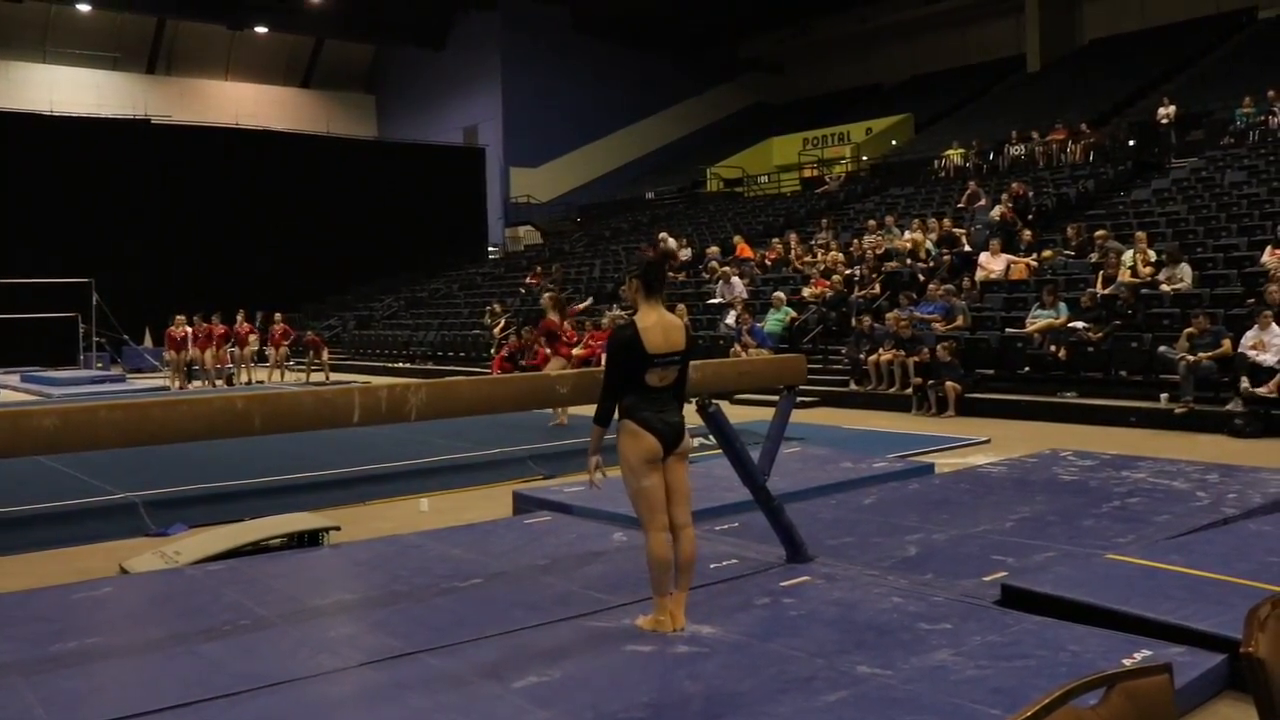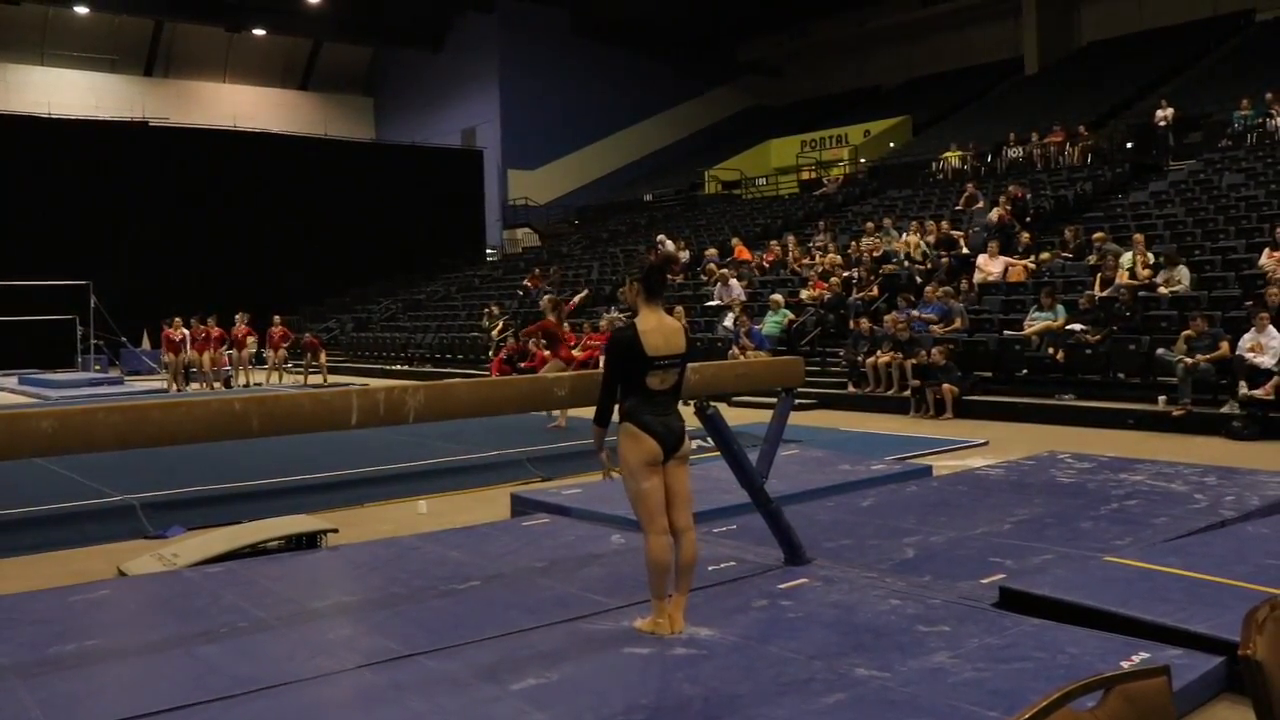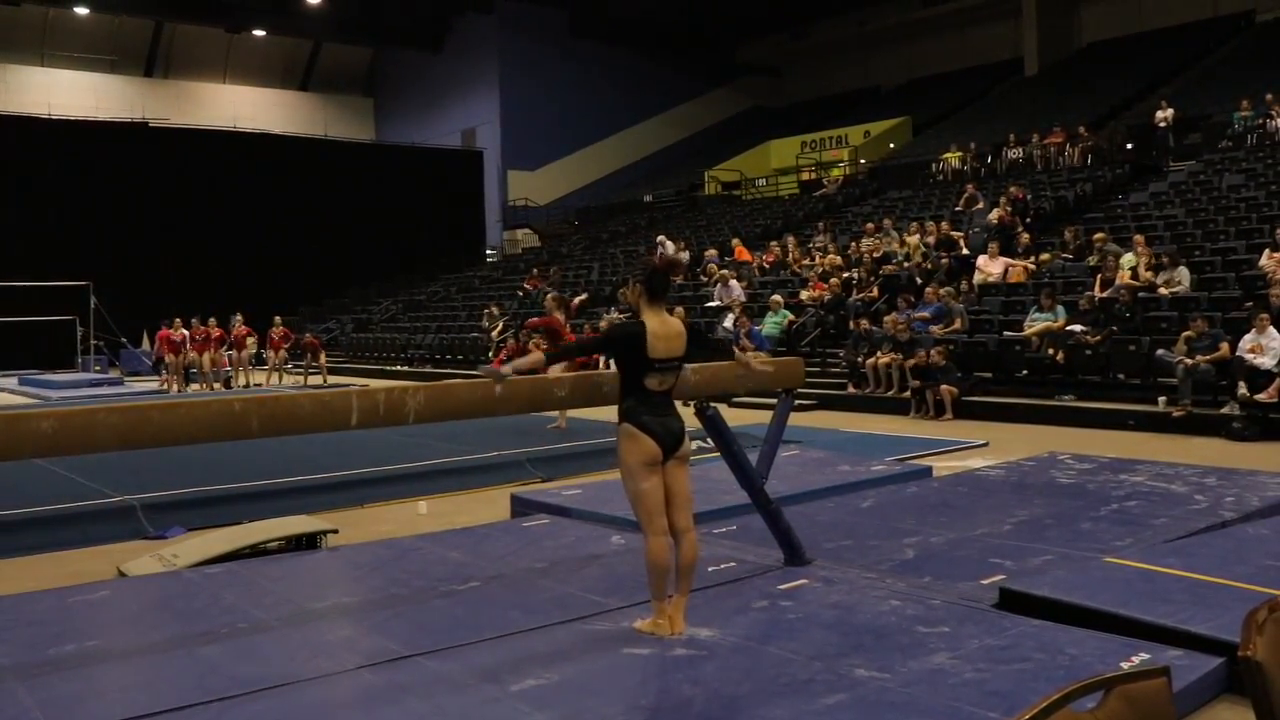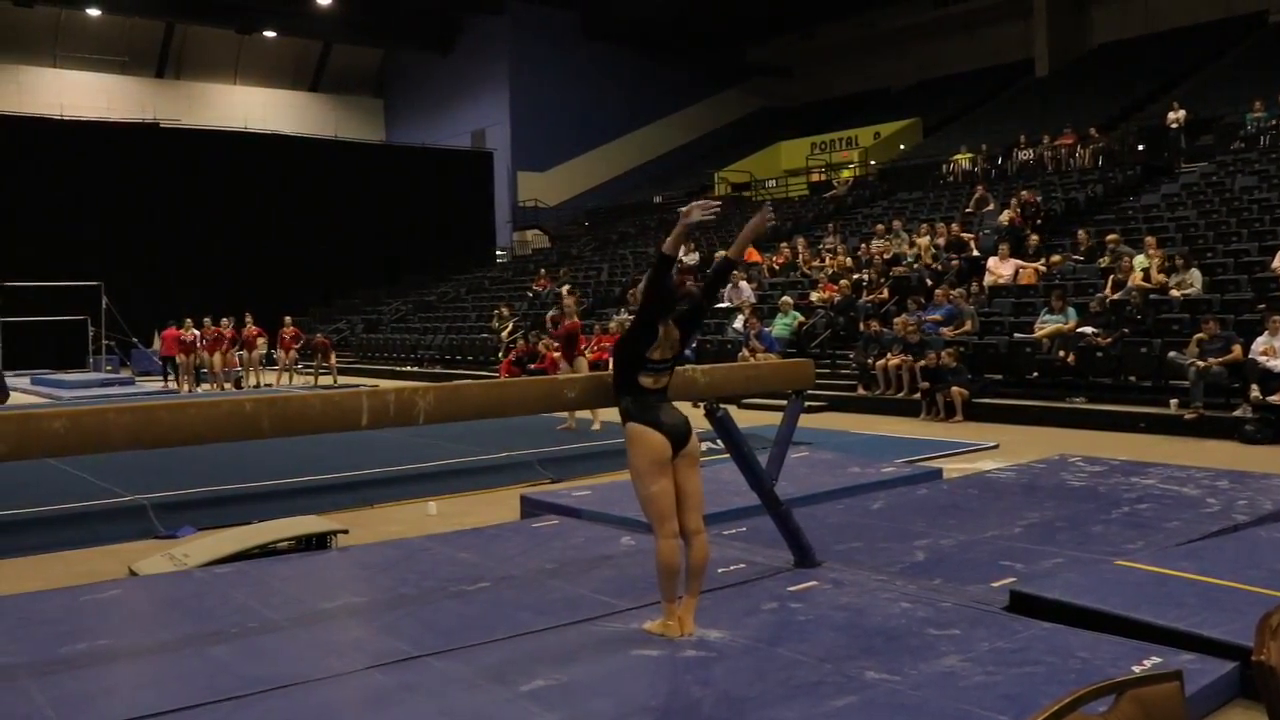
dt=0.4s
person 1, frame 1
left shoulder: (626, 334)
right shoulder: (682, 330)
left elbow: (610, 396)
left wrist: (593, 450)
left hip: (640, 432)
right hip: (675, 429)
left knee: (656, 527)
right knee: (682, 523)
left ankle: (661, 615)
right ankle: (679, 610)
person 1, frame 2
left shoulder: (624, 336)
right shoulder: (681, 332)
left elbow: (609, 396)
left wrist: (599, 446)
left hip: (640, 434)
right hip: (675, 429)
left knee: (656, 530)
right knee: (683, 525)
left ankle: (660, 617)
right ankle: (677, 611)
person 1, frame 3
left shoulder: (630, 332)
right shoulder: (684, 331)
left elbow: (571, 348)
right elbow: (716, 345)
left wrist: (512, 367)
right wrist: (749, 361)
left hip: (639, 434)
right hip: (674, 429)
left knee: (656, 531)
right knee: (684, 526)
left ankle: (661, 616)
right ankle: (679, 612)
person 1, frame 4
left shoulder: (644, 329)
right shoulder: (680, 327)
left elbow: (658, 276)
right elbow: (715, 282)
left wrist: (681, 228)
right wrist: (750, 232)
left hip: (646, 432)
right hip: (678, 427)
left knee: (666, 531)
right knee: (693, 527)
left ankle: (671, 617)
right ankle: (687, 611)
